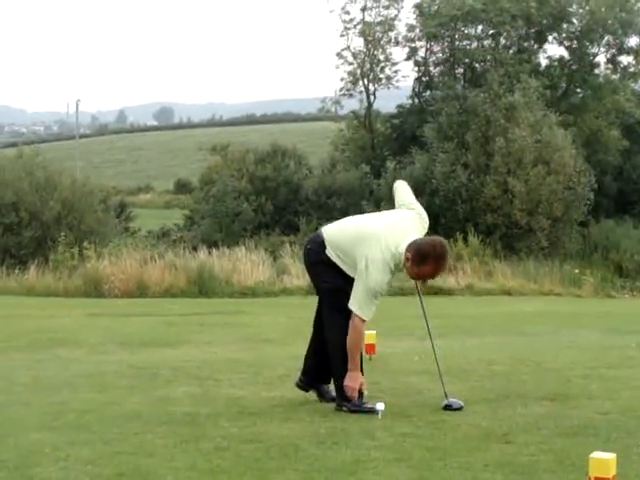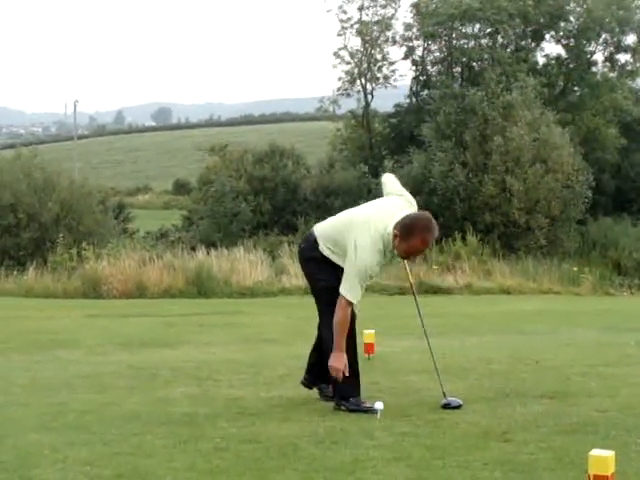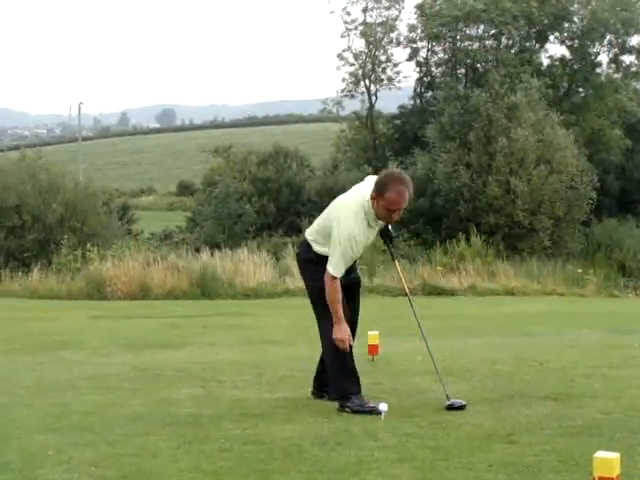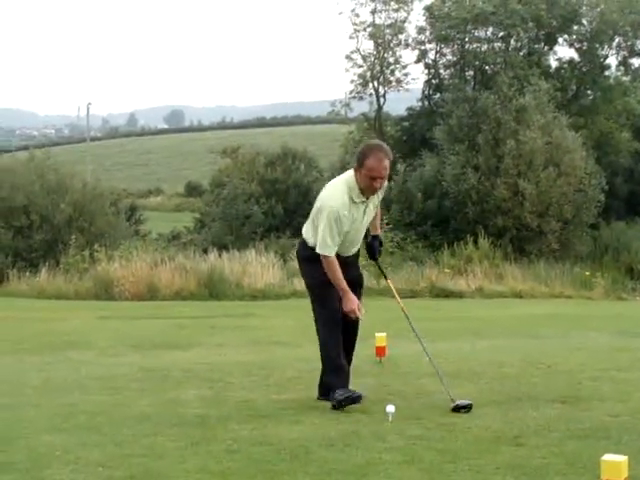
dt=0.2s
person 1, frame 1
left shoulder: (419, 222)
right shoulder: (379, 268)
left elbow: (400, 184)
right elbow: (357, 321)
right wrist: (354, 371)
left hip: (338, 249)
right hip: (323, 256)
left knee: (330, 319)
right knee: (341, 322)
left ankle: (313, 379)
right ankle: (348, 396)
person 1, frame 2
left shoulder: (407, 209)
right shoulder: (368, 252)
left elbow: (387, 178)
right elbow: (345, 302)
right wrist: (338, 351)
left hip: (339, 252)
right hip: (318, 254)
left knee: (332, 319)
right knee: (341, 320)
left ankle: (317, 375)
right ankle: (347, 396)
person 1, frame 3
left shoulder: (379, 188)
right shoulder: (350, 223)
left elbow: (371, 177)
right elbow: (331, 277)
left wrist: (384, 226)
right wrist: (339, 323)
left hip: (345, 261)
right hip: (317, 258)
left knee: (352, 327)
right knee: (334, 327)
left ankle: (324, 384)
right ankle: (349, 395)
person 1, frame 4
left shoulder: (379, 186)
right shoulder: (335, 201)
right elbow: (326, 254)
left wrist: (375, 238)
right wrist: (346, 295)
left hip: (349, 256)
right hip: (316, 256)
left knee: (350, 322)
right knee: (330, 319)
left ankle: (334, 386)
right ankle: (335, 387)
